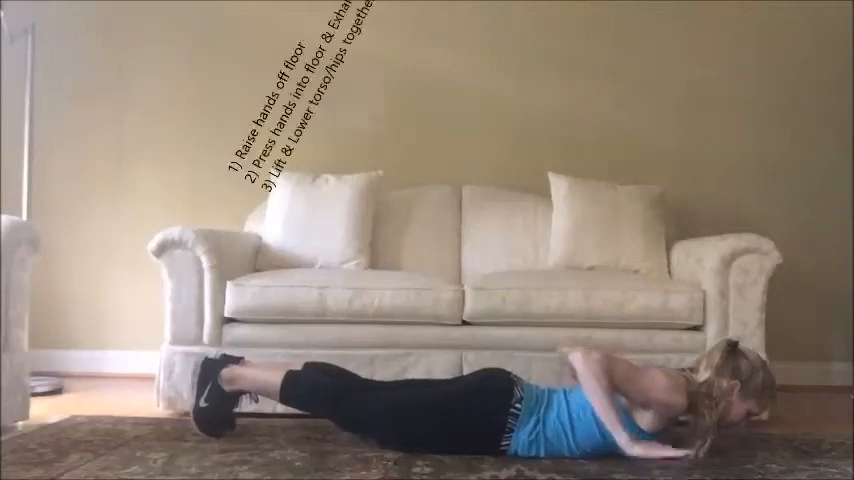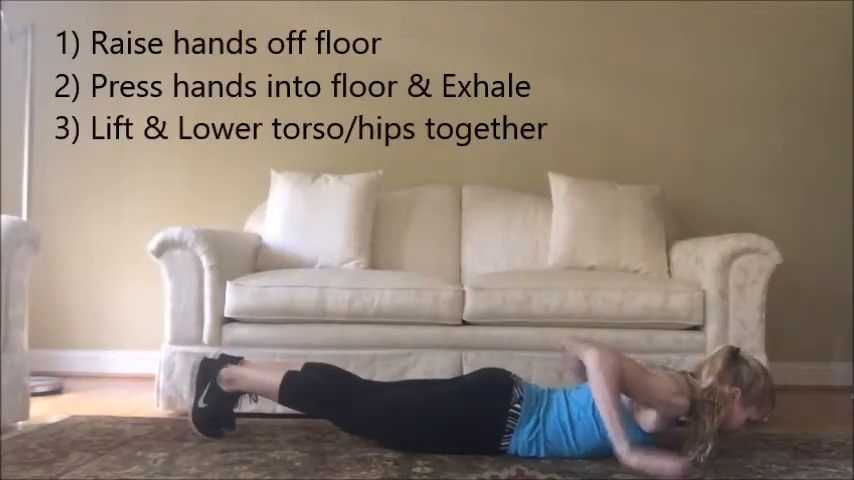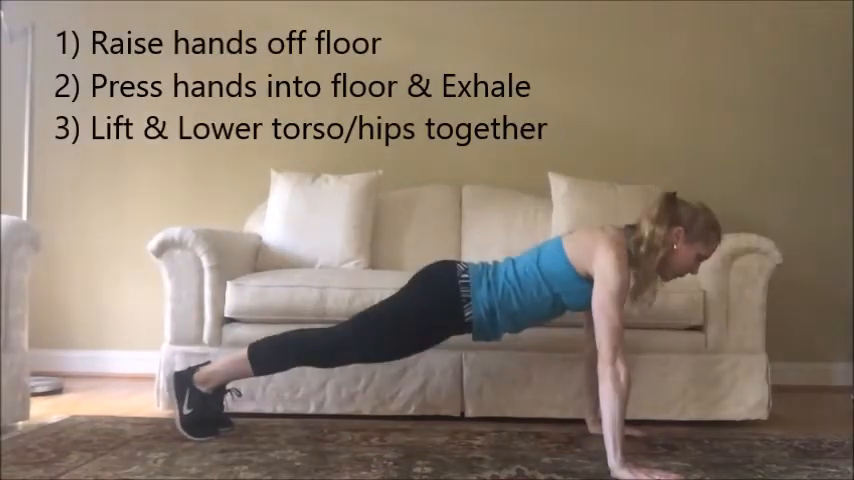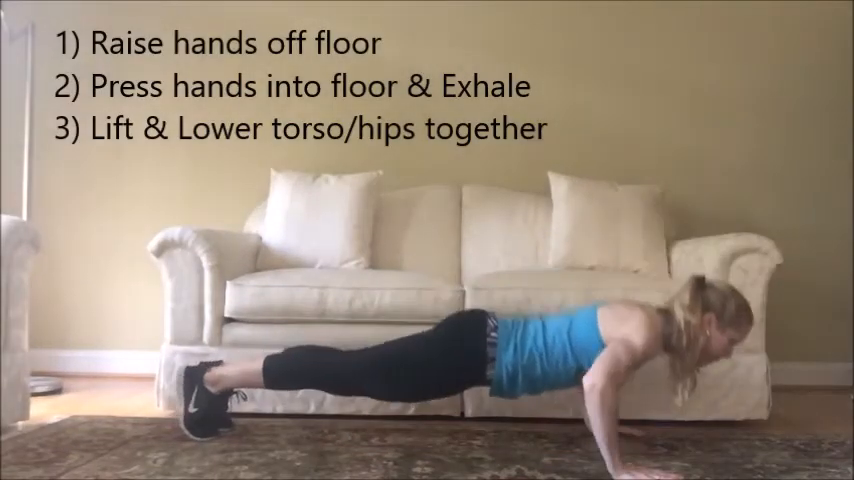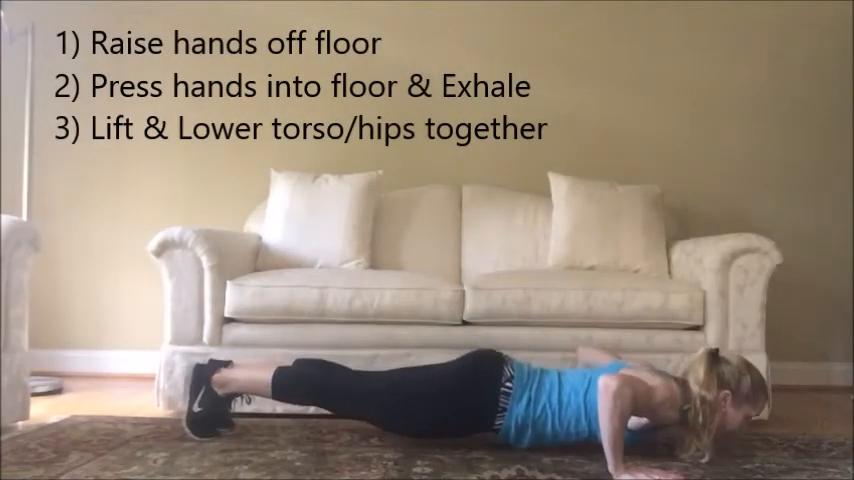
dt=1s
person 1, frame 1
left shoulder: (658, 381)
right shoulder: (670, 397)
left elbow: (573, 352)
right elbow: (585, 356)
right wrist: (629, 442)
left hip: (502, 402)
right hip: (497, 416)
left knee: (362, 394)
right knee: (352, 407)
left ankle: (236, 369)
right ankle: (231, 375)
person 1, frame 2
left shoulder: (671, 388)
right shoulder: (675, 397)
left elbow: (578, 347)
right elbow: (598, 357)
left hip: (506, 403)
right hip: (500, 417)
left knee: (365, 397)
right knee: (357, 406)
left ankle: (234, 370)
right ankle: (228, 375)
person 1, frame 3
left shoulder: (616, 248)
right shoulder: (613, 255)
left elbow: (595, 348)
right elbow: (611, 364)
left wrist: (597, 420)
left hip: (460, 294)
right hip: (453, 297)
left knee: (337, 346)
right knee: (336, 346)
left ankle: (209, 382)
right ankle: (203, 379)
person 1, frame 4
left shoulder: (647, 320)
right shoulder: (646, 329)
right elbow: (596, 385)
left wrist: (606, 424)
left hip: (485, 341)
right hip: (480, 350)
left knee: (348, 370)
right knee: (348, 372)
left ankle: (216, 376)
right ankle: (214, 379)
person 1, frame 5
left shoulder: (659, 384)
right shoulder: (667, 398)
left elbow: (586, 353)
right elbow: (611, 387)
left wrist: (636, 429)
left hip: (497, 382)
right hip: (492, 396)
left knee: (356, 389)
right knee: (353, 393)
left ankle: (224, 374)
right ankle: (221, 380)
